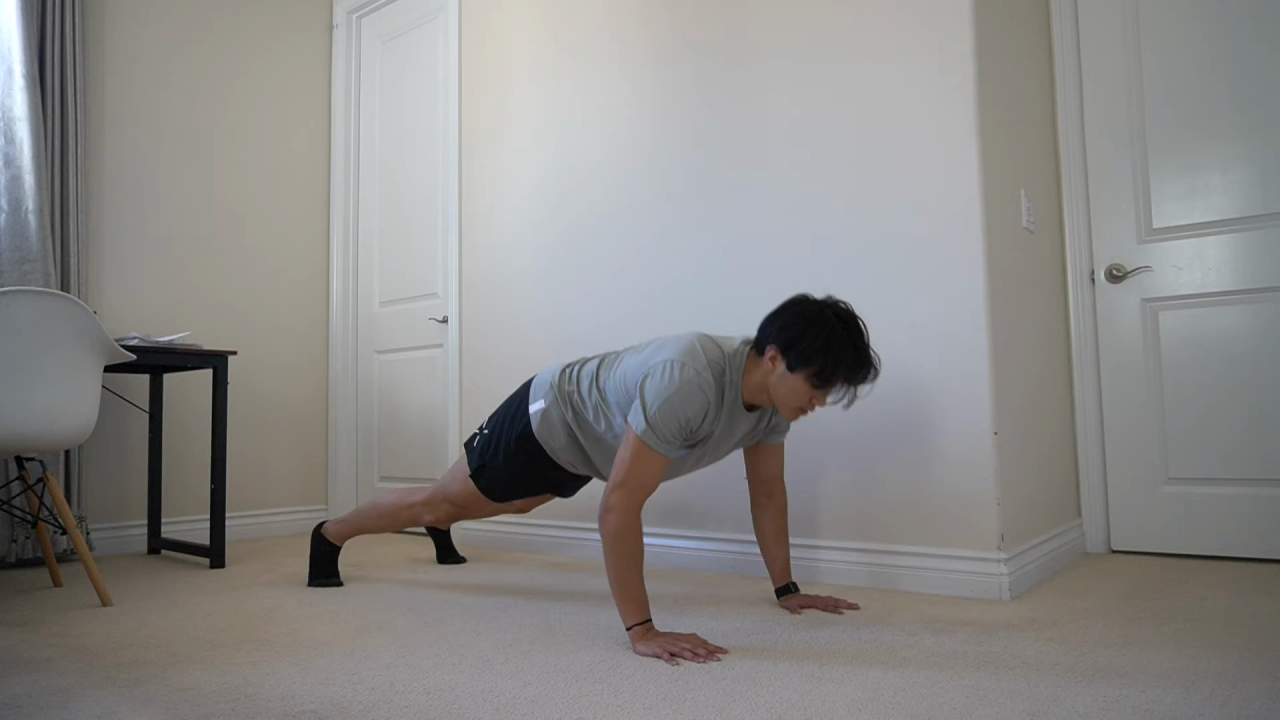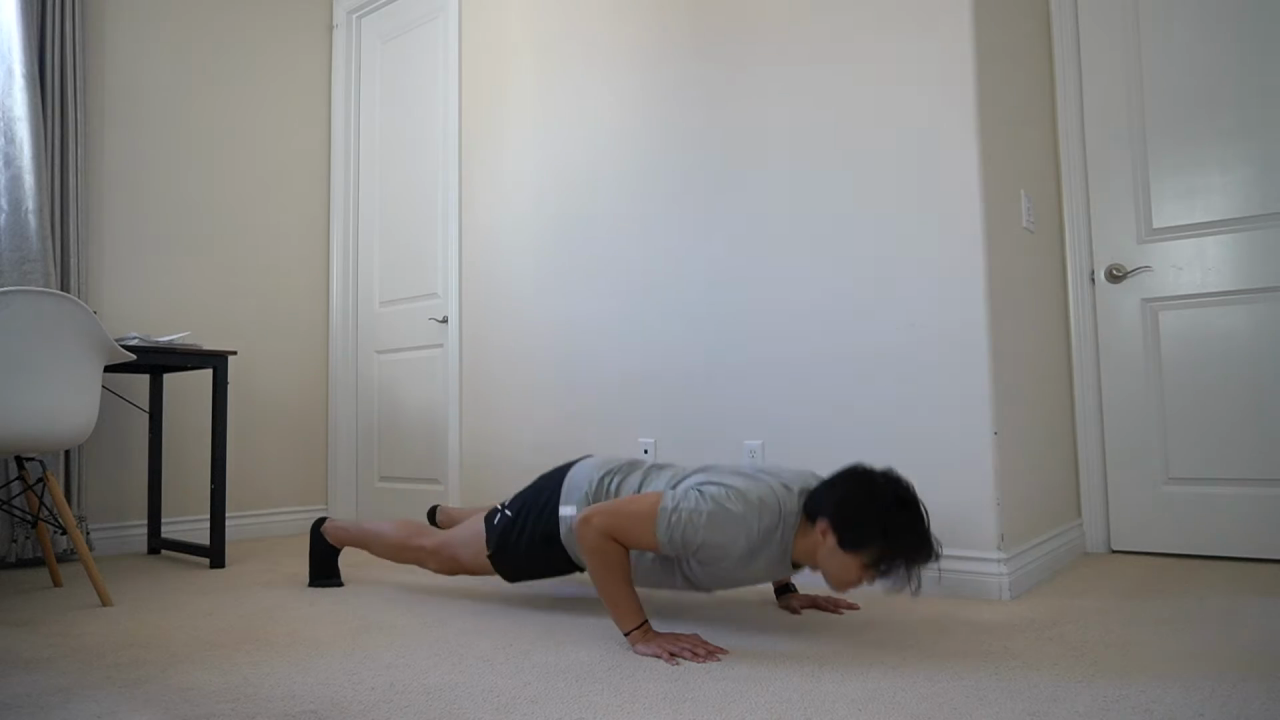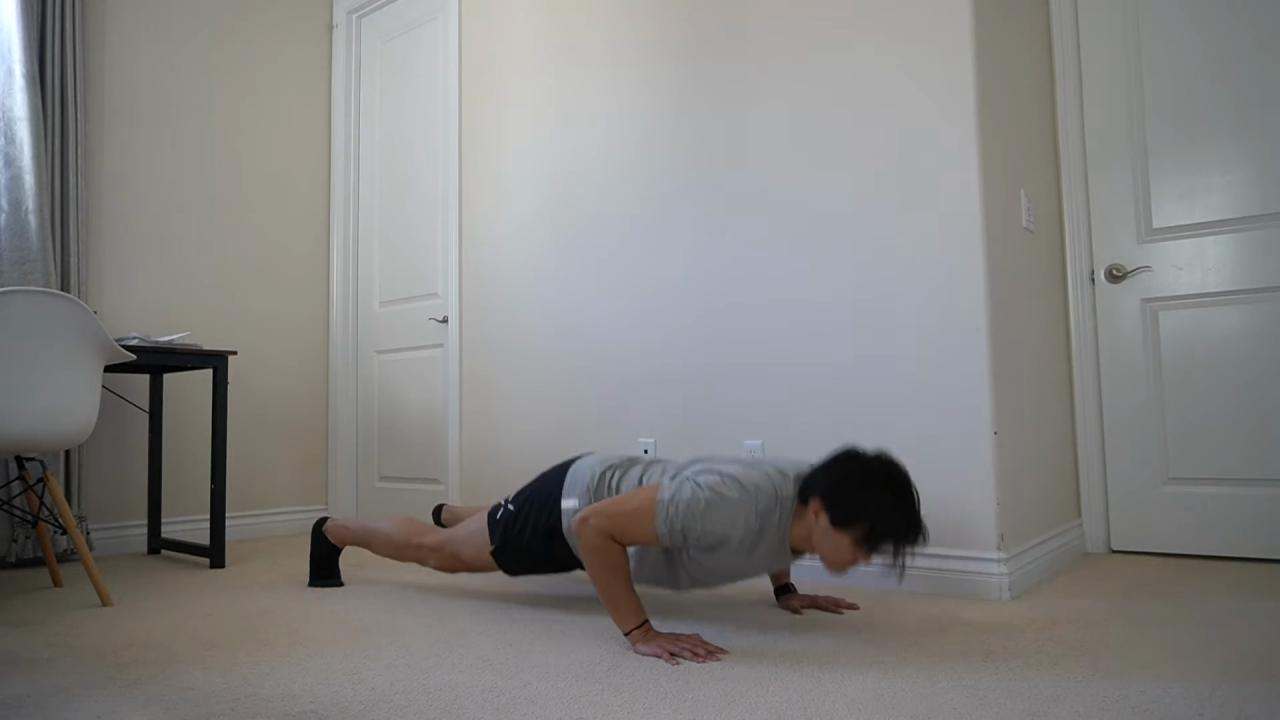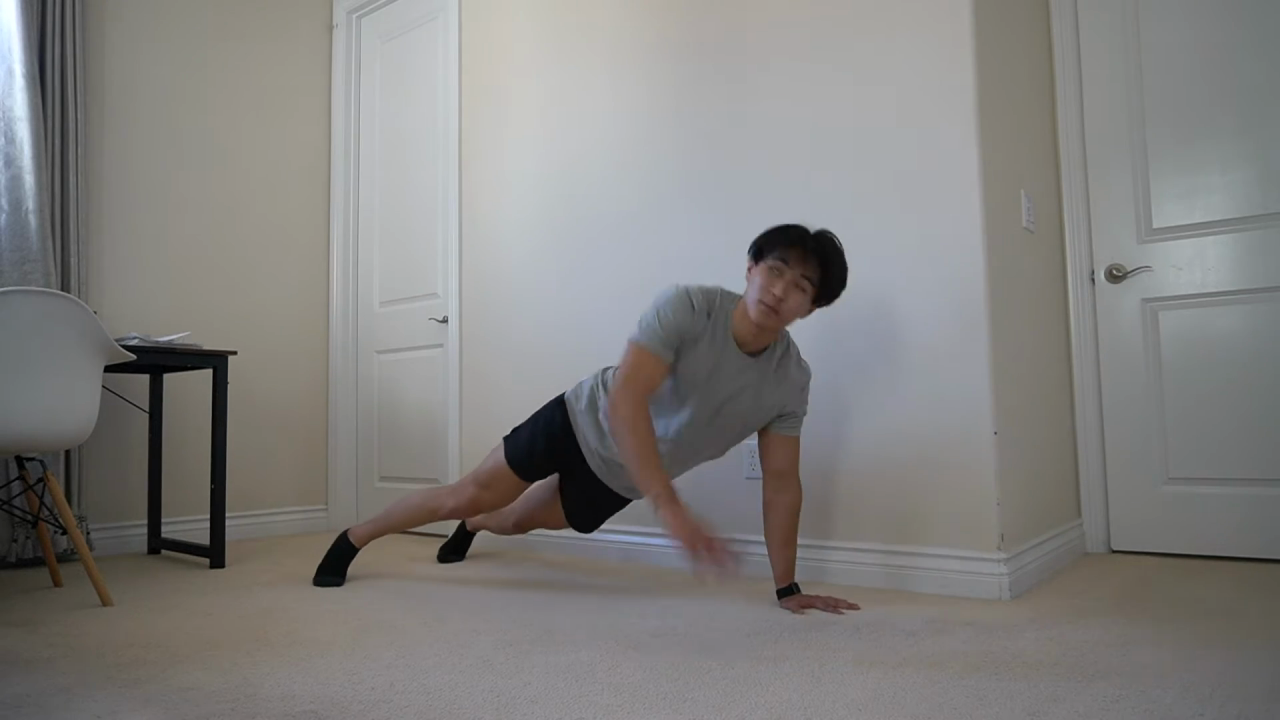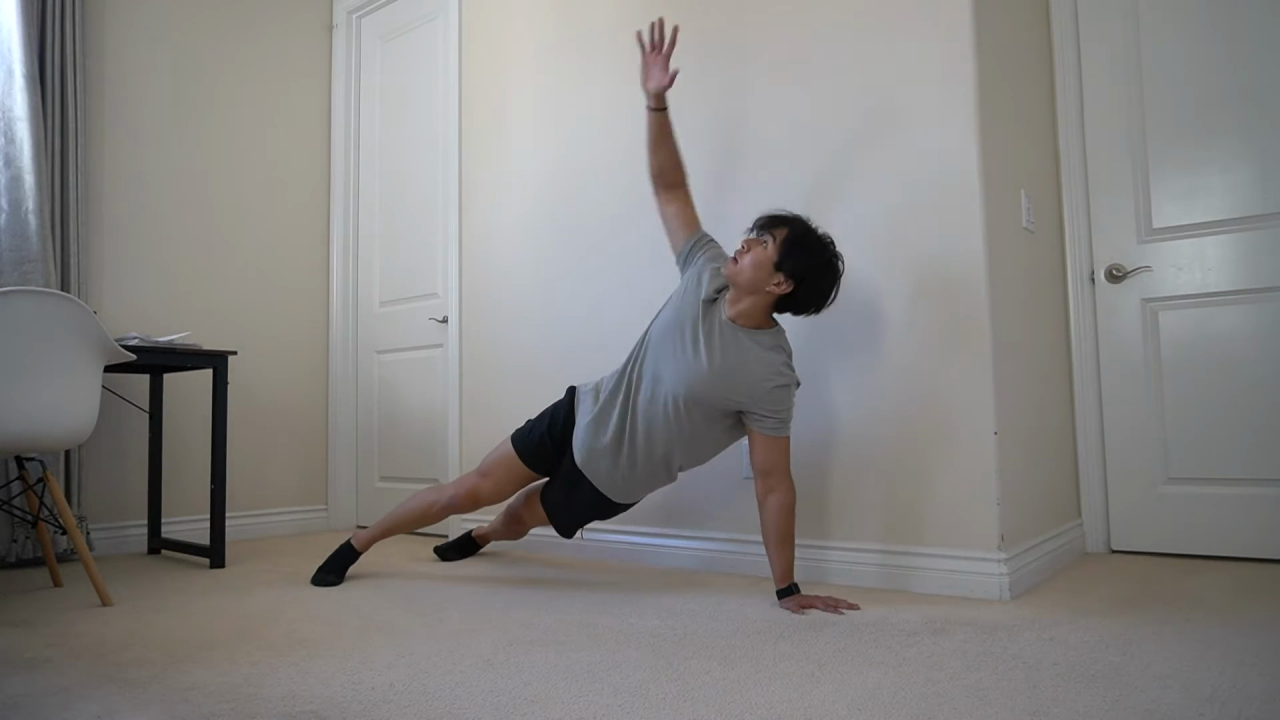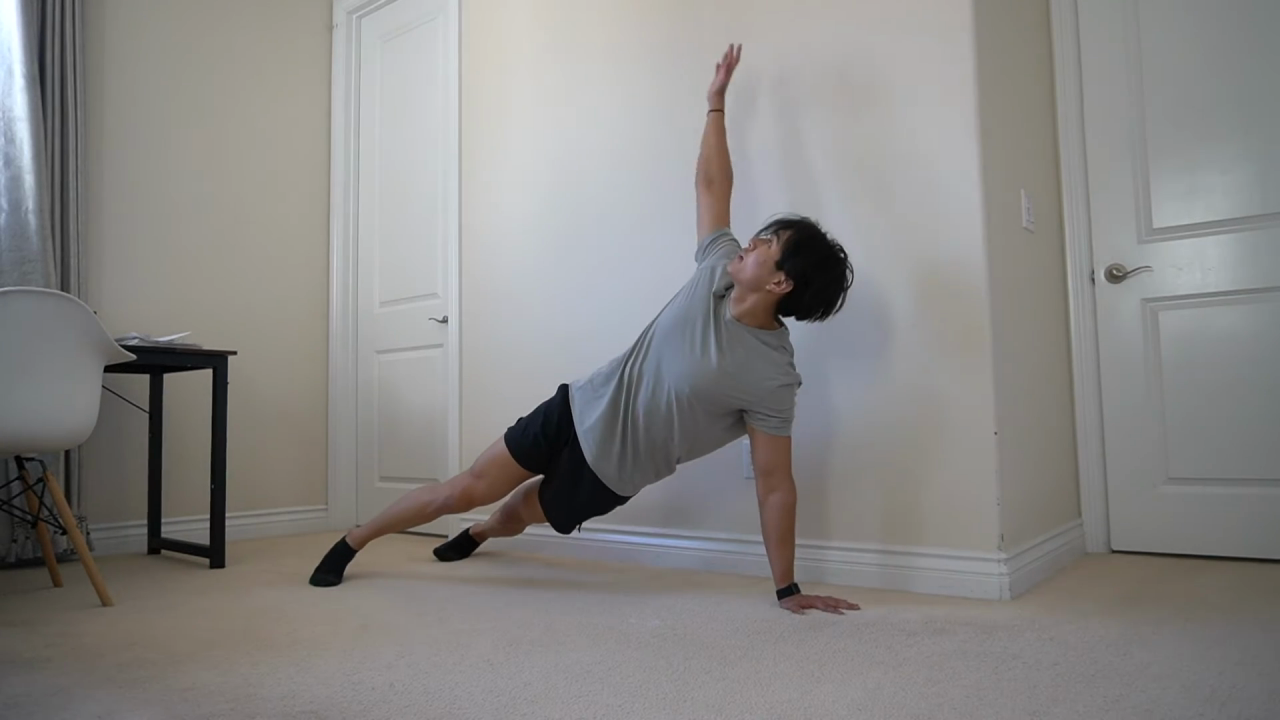
dt=0.4s
person 1, frame 1
left shoulder: (770, 389)
right shoulder: (691, 380)
left elbow: (766, 482)
right elbow: (620, 506)
left wrist: (786, 587)
right wrist: (639, 628)
left hip: (585, 439)
right hip: (548, 414)
left knee: (516, 504)
right knee: (442, 501)
left ankle: (441, 540)
right ankle: (329, 533)
person 1, frame 2
left shoulder: (814, 496)
right shoulder: (737, 529)
right elbow: (596, 525)
left wrist: (787, 589)
right wrist: (638, 630)
left hip: (611, 489)
right hip: (576, 506)
right knee: (441, 554)
left ankle: (448, 513)
right ankle: (332, 531)
person 1, frame 3
left shoulder: (810, 494)
right shoulder: (733, 506)
right elbow: (593, 527)
left wrist: (786, 588)
right wrist: (639, 628)
left hip: (615, 497)
right hip: (577, 503)
right knee: (450, 554)
left ankle: (450, 514)
right ankle: (334, 531)
person 1, frame 4
left shoulder: (790, 379)
right shoulder: (688, 306)
left elbow: (783, 482)
right elbow: (625, 406)
left wrist: (787, 588)
right wrist: (673, 514)
left hip: (621, 477)
right hip: (583, 418)
left knee: (525, 518)
right knee: (468, 497)
left ankle: (474, 530)
right ankle: (353, 537)
person 1, frame 5
left shoulder: (769, 375)
right shoulder: (711, 275)
left elbow: (774, 484)
right elbow: (668, 188)
left wrist: (787, 589)
right wrist: (657, 102)
left hip: (613, 480)
right hip: (582, 417)
left knee: (519, 517)
right knee: (468, 492)
left ankle: (478, 537)
right ankle: (356, 544)
person 1, frame 6
left shoulder: (772, 377)
right shoulder: (721, 275)
left elbow: (775, 485)
right elbow: (713, 187)
left wrist: (787, 590)
right wrist: (716, 100)
left hip: (610, 474)
right hip: (580, 412)
left knee: (519, 512)
right knee: (464, 492)
left ankle: (475, 535)
right ankle: (352, 542)
